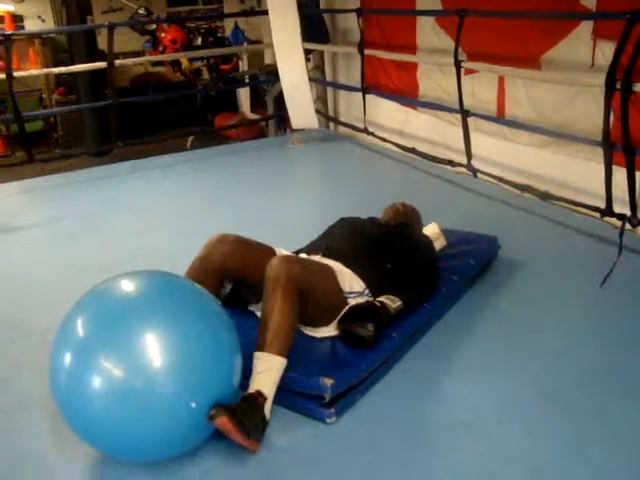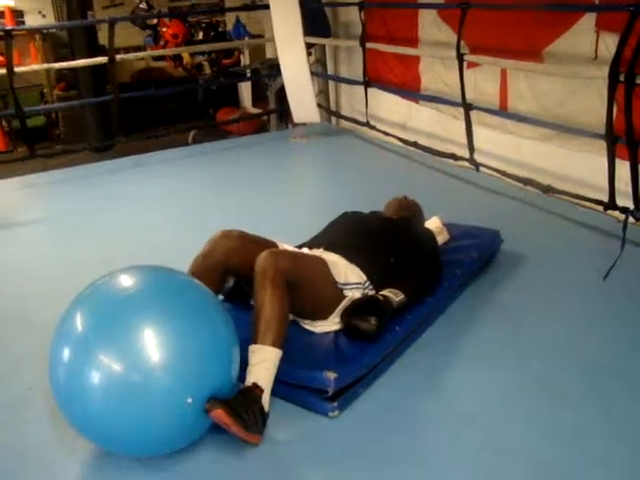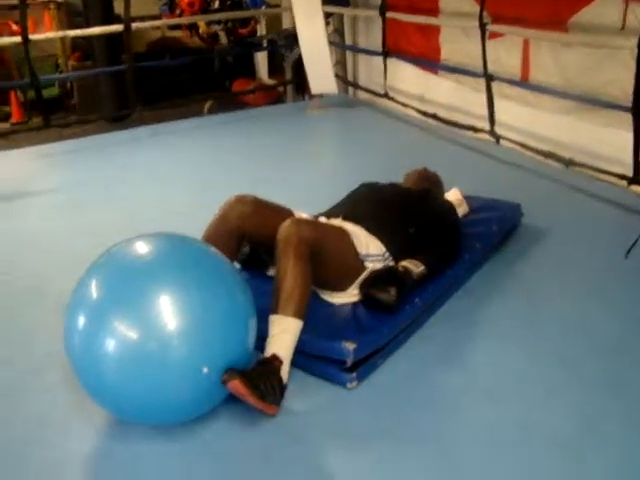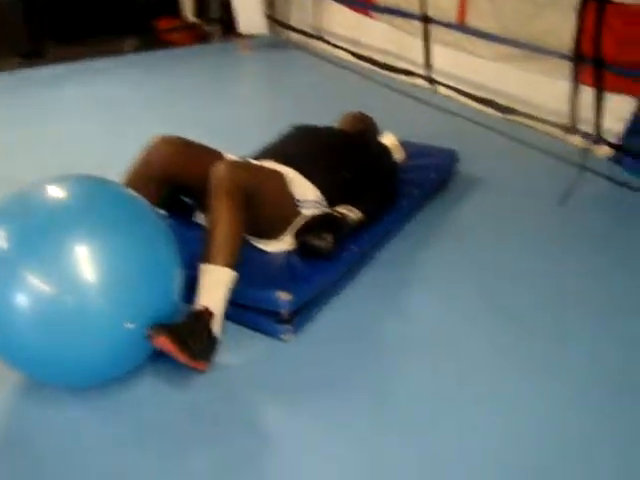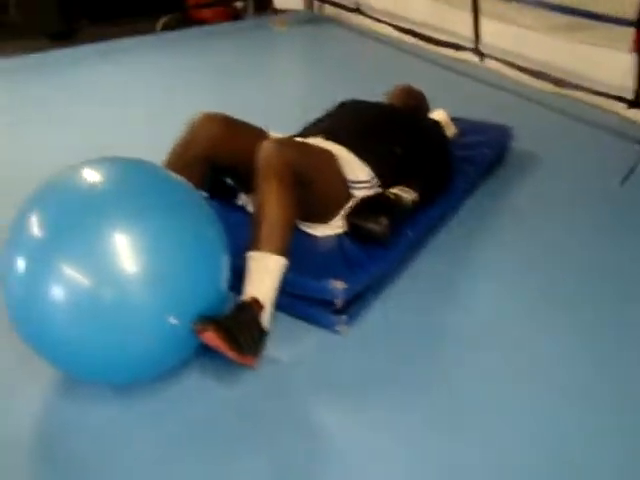
dt=0.4s
person 1, frame 1
left shoulder: (416, 244)
right shoulder: (350, 223)
left elbow: (422, 283)
left wrist: (383, 308)
right wrist: (245, 280)
left hip: (346, 282)
left knee: (284, 270)
right knee: (223, 247)
left ankle: (257, 407)
person 1, frame 2
left shoulder: (418, 238)
right shoulder: (352, 217)
left elbow: (425, 276)
left wrist: (385, 302)
right wrist: (243, 277)
left hip: (347, 277)
left knee: (272, 262)
right knee: (227, 243)
left ankle: (256, 400)
person 1, frame 3
left shoulder: (437, 209)
right shoulder: (372, 189)
left elbow: (445, 248)
left wrist: (405, 274)
right wrist: (262, 244)
left hip: (366, 250)
right hip: (321, 235)
left knee: (296, 231)
right knee: (241, 208)
left ankle: (274, 371)
person 1, frame 4
left shoulder: (372, 154)
right shoulder: (307, 132)
left elbow: (381, 193)
right elbow: (262, 158)
left wrist: (341, 220)
left hip: (301, 194)
right hip: (247, 189)
left knee: (229, 173)
right knee: (167, 148)
left ankle: (205, 324)
person 1, frame 5
left shoulder: (423, 131)
right shoulder: (353, 107)
left elbow: (435, 172)
right elbow: (306, 135)
left wrist: (394, 200)
right wrist: (230, 167)
left hip: (350, 173)
right hip: (292, 167)
left knee: (278, 153)
right knee: (210, 127)
left ankle: (254, 315)
